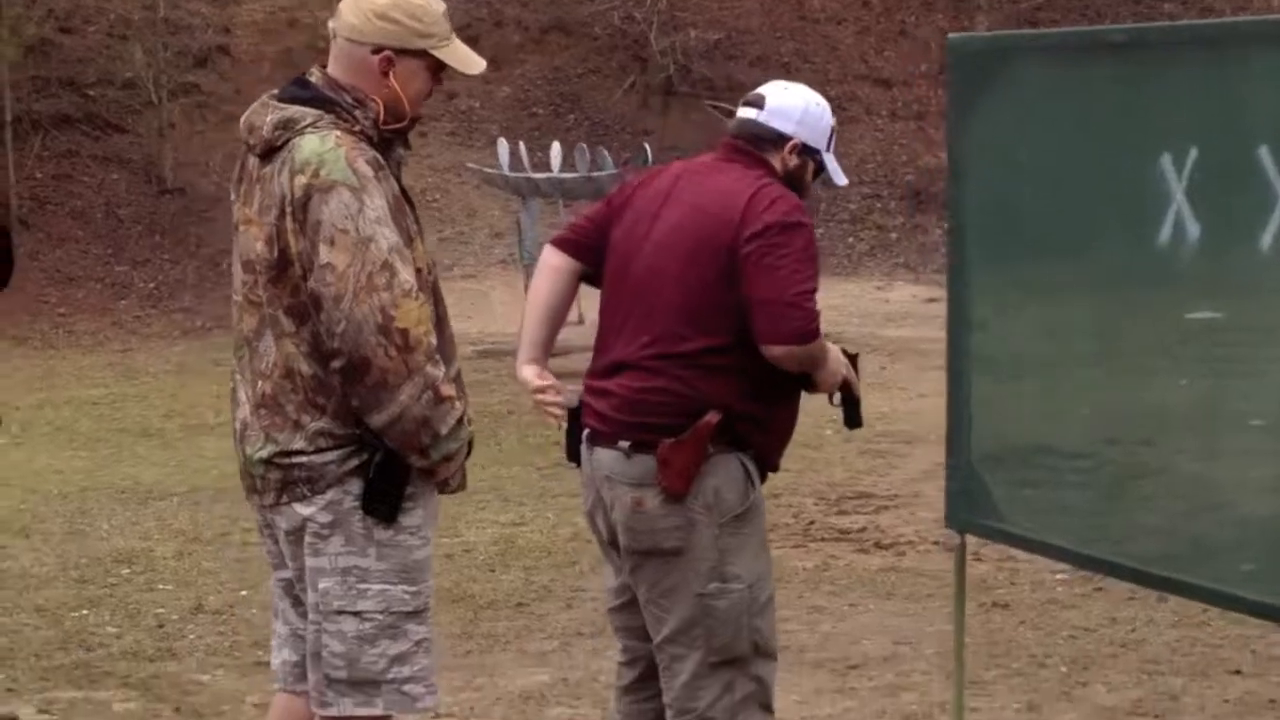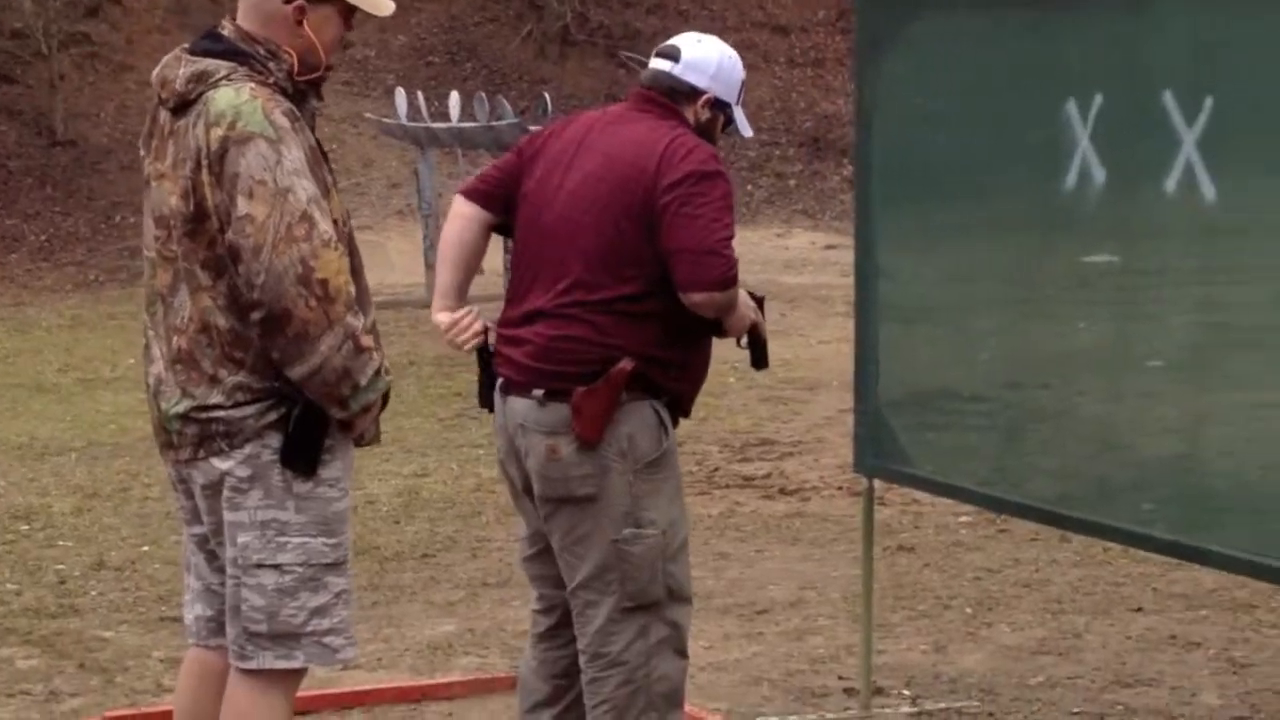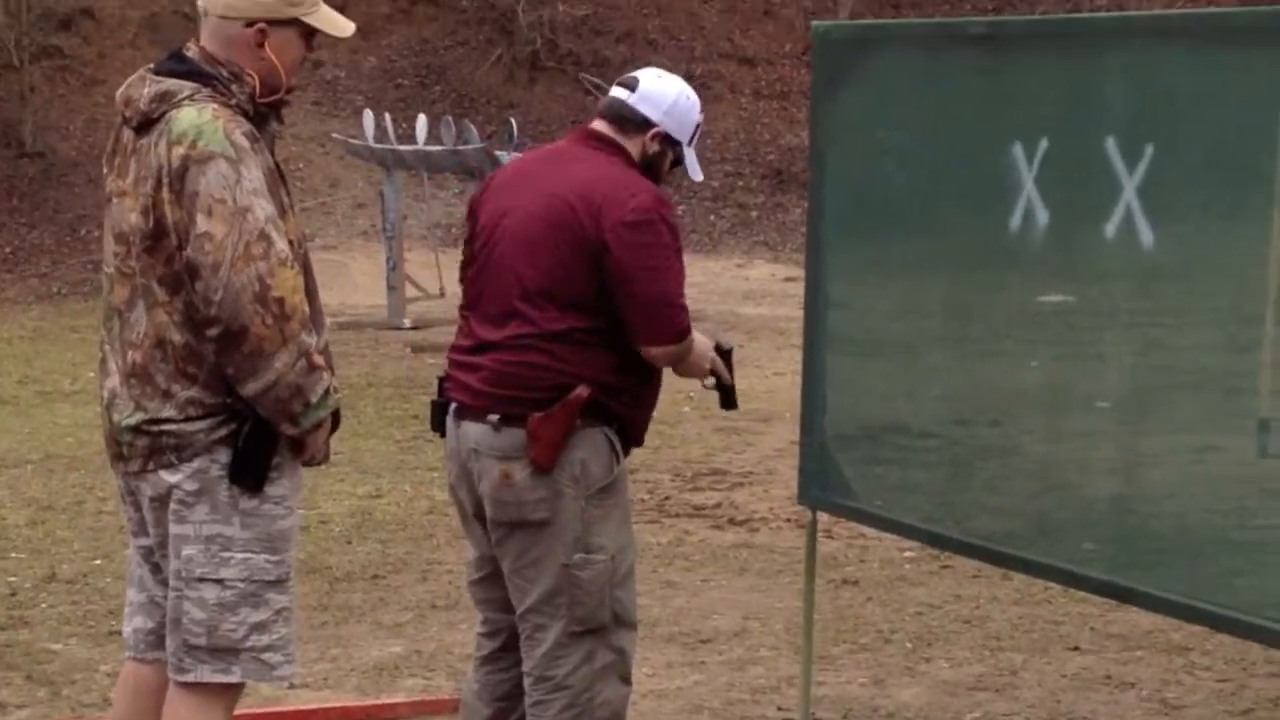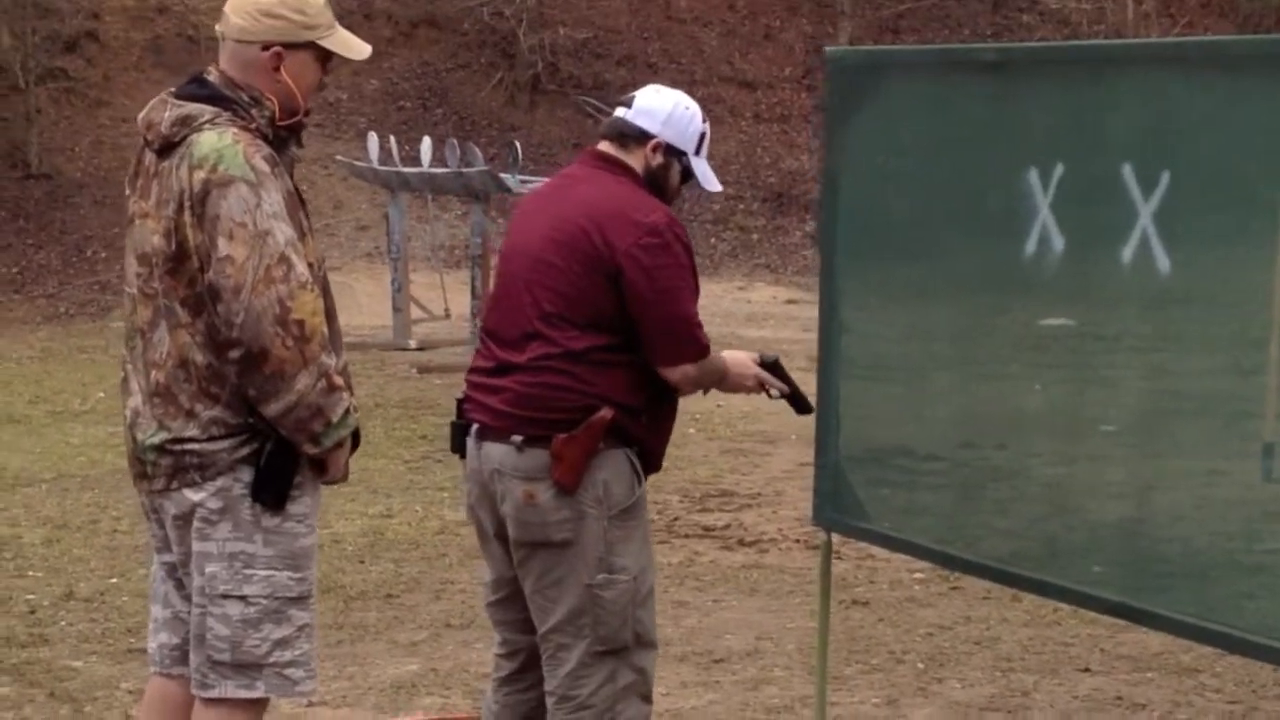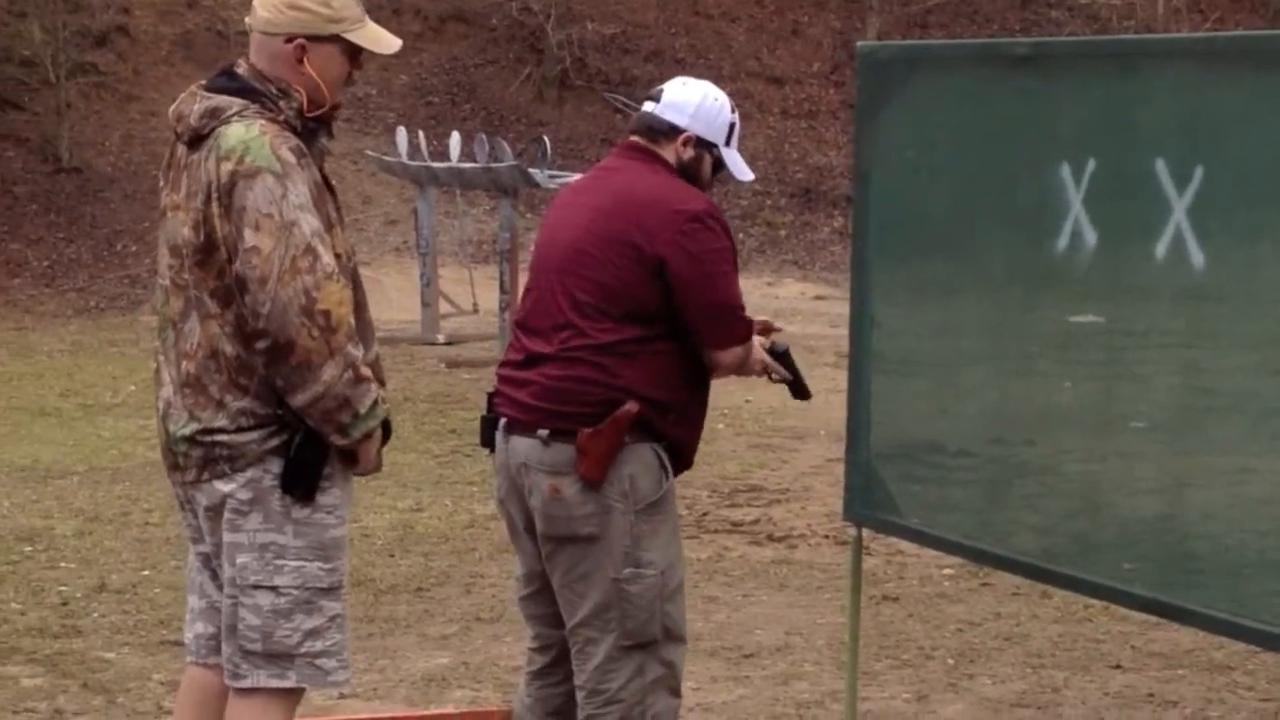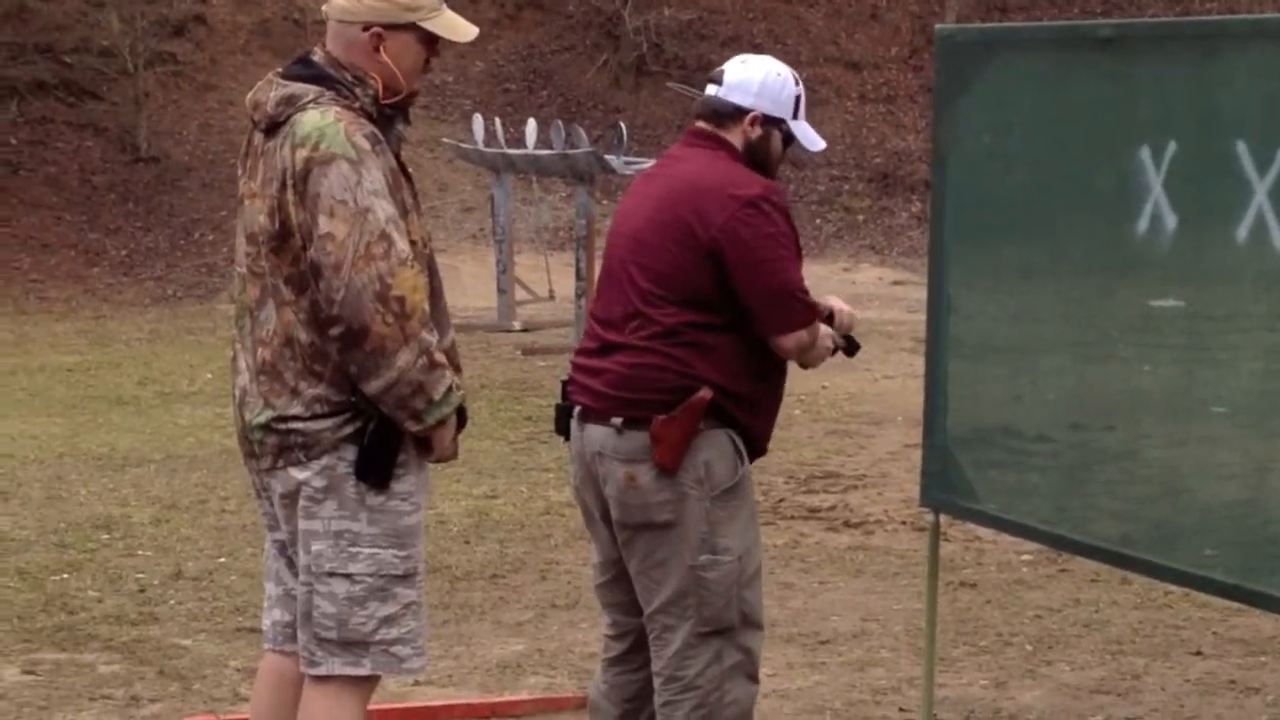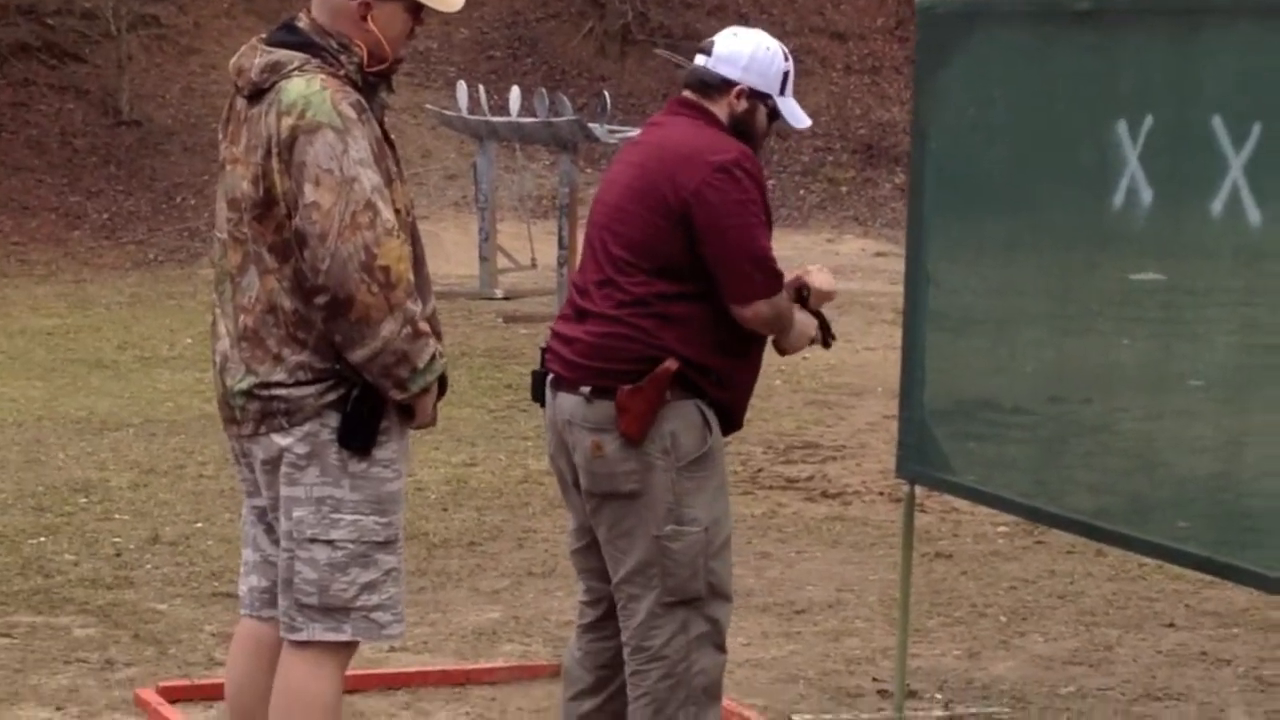
dt=0.5s
person 1, frame 1
left shoulder: (279, 147)
right shoulder: (335, 165)
right elbow: (377, 335)
right wrist: (444, 444)
left hip: (289, 453)
right hip: (352, 471)
person 1, frame 2
left shoulder: (188, 100)
right shoulder: (252, 117)
right elbow: (296, 285)
right wrist: (360, 391)
left hip: (201, 405)
right hip: (269, 423)
left knee: (217, 634)
right knee: (269, 653)
person 1, frame 3
left shoulder: (149, 121)
right shoulder: (212, 137)
right elbow: (251, 302)
right wrist: (310, 410)
left hip: (151, 422)
right hip: (217, 439)
left knee: (156, 647)
person 1, frame 4
left shoulder: (170, 143)
right shoulder: (234, 159)
right elbow: (269, 321)
right wrist: (329, 428)
left hip: (175, 441)
right hip: (240, 458)
left knee: (180, 661)
person 1, frame 5
left shoulder: (205, 137)
right shoulder: (261, 151)
right elbow: (297, 314)
right wrist: (359, 420)
left hip: (209, 432)
right hip: (270, 449)
left knee: (216, 653)
person 1, frame 6
left shoulder: (284, 123)
right shoulder: (338, 138)
right elbow: (372, 300)
right wrist: (435, 406)
left hip: (288, 420)
right hip: (349, 437)
left knee: (294, 639)
right knee: (344, 658)
person 1, frame 7
left shoulder: (263, 89)
right shoulder: (322, 106)
right elbow: (356, 269)
right wrist: (417, 373)
left hip: (265, 384)
right hip: (329, 402)
left knee: (269, 607)
right knee: (322, 626)
person 2, frame 1
left shoulder: (652, 185)
right shoulder: (772, 208)
left elbow: (563, 254)
right elbow: (786, 341)
left wrist: (533, 357)
right wrist: (823, 362)
left hip: (612, 457)
right hip: (687, 475)
left knee: (649, 663)
person 2, frame 2
left shoulder: (562, 136)
right shoulder: (686, 158)
left elbow: (474, 203)
right elbow: (705, 288)
left wrist: (447, 303)
right wrist: (736, 309)
left hip: (524, 404)
right hip: (600, 422)
left knee: (563, 610)
right knee: (634, 618)
person 2, frame 3
left shoulder: (513, 174)
right shoulder: (631, 202)
right elbow: (662, 343)
right wrist: (694, 355)
left hip: (473, 427)
left knee: (506, 633)
right knee: (577, 642)
person 2, frame 4
left shoulder: (542, 200)
right shoulder: (644, 221)
right elbow: (681, 366)
right wrist: (727, 369)
left hip: (492, 448)
left knee: (523, 654)
right knee: (599, 664)
person 2, frame 5
left shoulder: (581, 193)
right shoulder: (681, 210)
right elbow: (726, 352)
left wrist: (734, 340)
right wrist: (751, 355)
left hip: (523, 442)
left knee: (557, 648)
right knee: (628, 659)
person 2, frame 6
left shoulder: (658, 180)
right shoulder: (743, 195)
right elbow: (790, 336)
left wrist: (806, 313)
right wrist: (819, 337)
left hip: (601, 430)
left knee: (633, 636)
right knee: (705, 644)
person 2, frame 7
left shoulder: (651, 146)
right shoulder: (720, 161)
right elbow: (754, 302)
left wrist: (788, 286)
right wrist: (792, 321)
left hip: (581, 400)
right hip: (645, 418)
left knee: (610, 605)
right knee: (676, 614)
